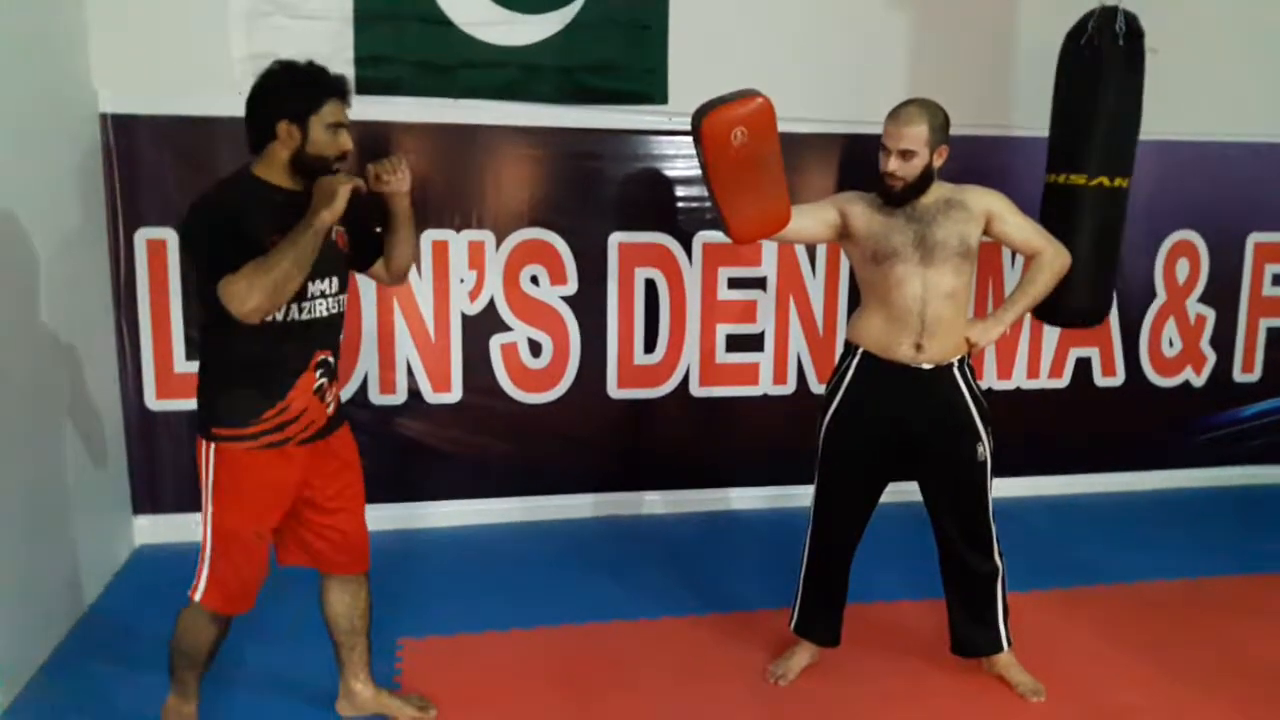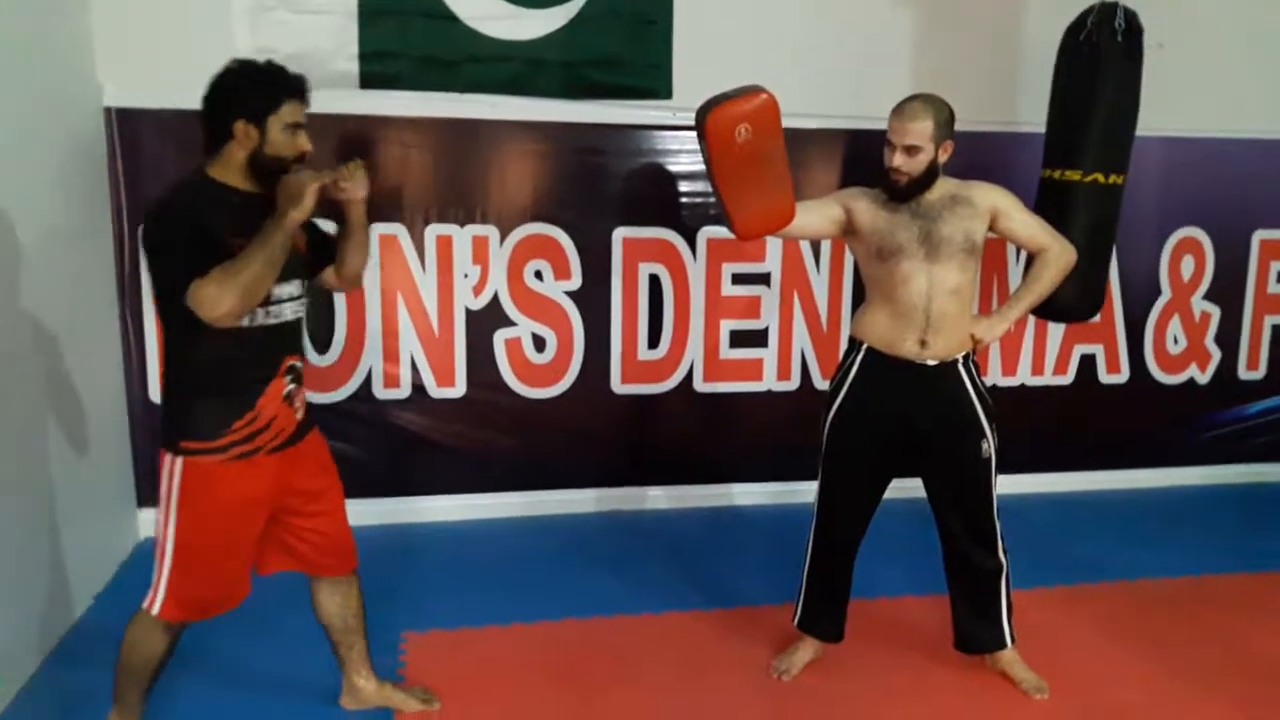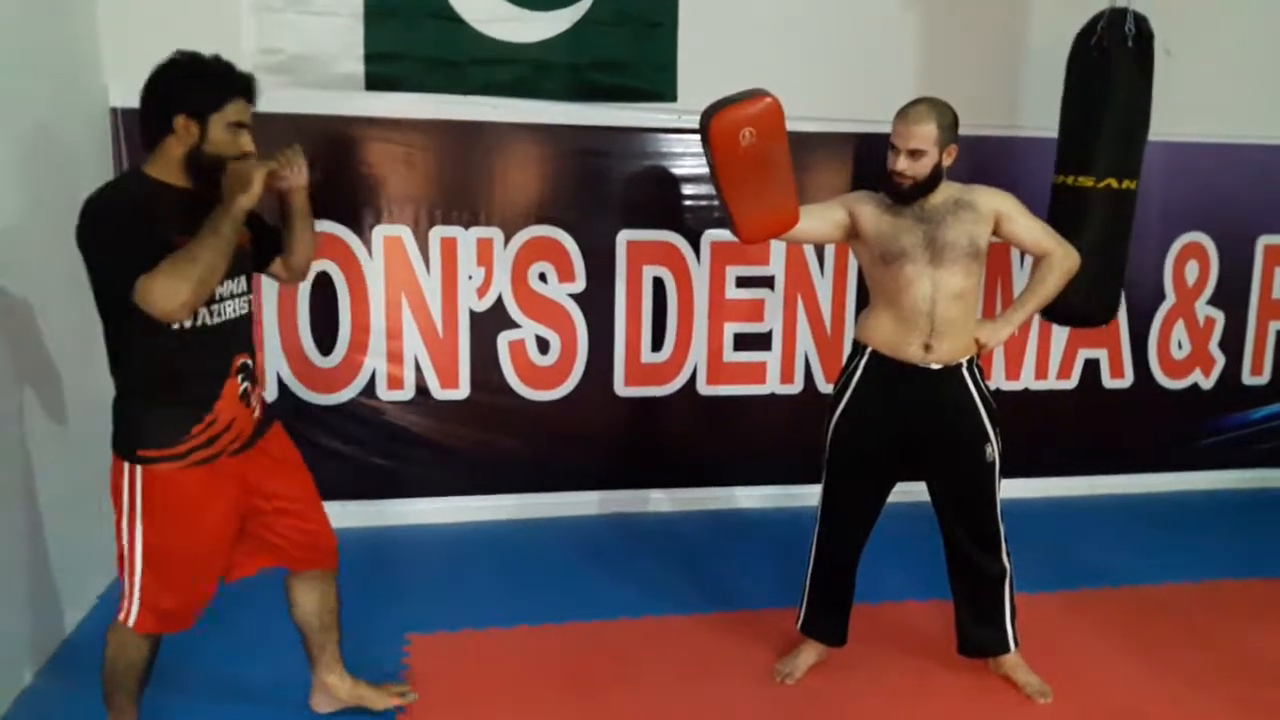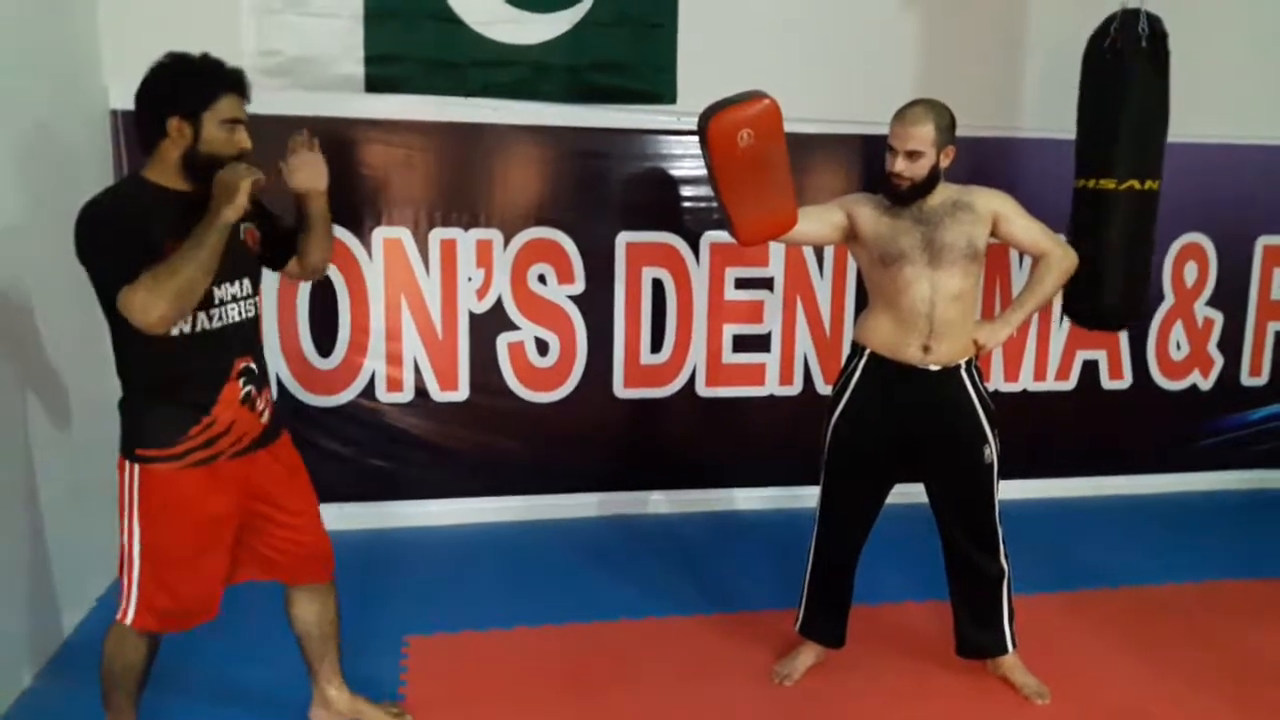
dt=0.3s
person 1, frame 1
left shoulder: (336, 201)
right shoulder: (222, 210)
left elbow: (393, 270)
right elbow: (249, 301)
left wrist: (397, 202)
right wrist: (317, 219)
left hip: (324, 424)
right hip: (244, 435)
left knee: (347, 558)
right knee: (223, 585)
person 1, frame 2
left shoulder: (274, 204)
right shoulder: (179, 213)
left elbow: (344, 277)
right elbow: (221, 304)
left wrist: (353, 209)
right wrist: (286, 217)
left hip: (291, 432)
right hip: (211, 448)
left knee: (334, 558)
right knee: (176, 596)
person 1, frame 3
left shoulder: (219, 201)
right shoulder: (114, 212)
left elbow: (292, 267)
right elbow: (172, 298)
left wrist: (295, 197)
right wrist: (234, 207)
left hip: (252, 432)
right hip: (167, 453)
left knee: (312, 550)
right knee: (148, 604)
person 1, frame 4
left shoulder: (237, 199)
right shoulder: (112, 216)
left elbow: (309, 263)
right elbow: (152, 311)
left wrist: (314, 197)
right wrist: (218, 218)
left hip: (261, 439)
right hip: (171, 456)
left knee: (310, 563)
right knee: (148, 607)
person 2, frame 1
left shoulder: (976, 205)
right shoulder: (853, 210)
left elbow: (1053, 255)
right elbow: (774, 222)
left wrist: (1000, 320)
left hip: (946, 387)
right hip: (868, 382)
left knee: (969, 526)
right knee: (834, 521)
left ankle: (992, 647)
right ankle: (812, 636)
person 2, frame 2
left shoulder: (982, 201)
right shoulder: (858, 206)
left elbow: (1059, 252)
left wrist: (1004, 317)
left hip: (951, 384)
right hip: (872, 379)
left knee: (973, 523)
right knee: (839, 517)
left ankle: (995, 644)
right ankle: (815, 632)
person 2, frame 3
left shoulder: (985, 205)
right shoulder: (863, 210)
left elbow: (1063, 256)
right elbow: (783, 221)
left wrist: (1008, 321)
left hip: (955, 387)
right hip: (877, 381)
left knee: (977, 527)
right knee: (842, 520)
left ankle: (998, 647)
right ankle: (818, 635)
person 2, frame 4
left shoulder: (984, 206)
right shoulder: (861, 212)
left elbow: (1060, 256)
right elbow: (782, 224)
left wrist: (1007, 323)
left hip: (954, 389)
right hip: (874, 383)
left knee: (975, 528)
right knee: (841, 521)
left ankle: (996, 648)
right ankle: (817, 636)
